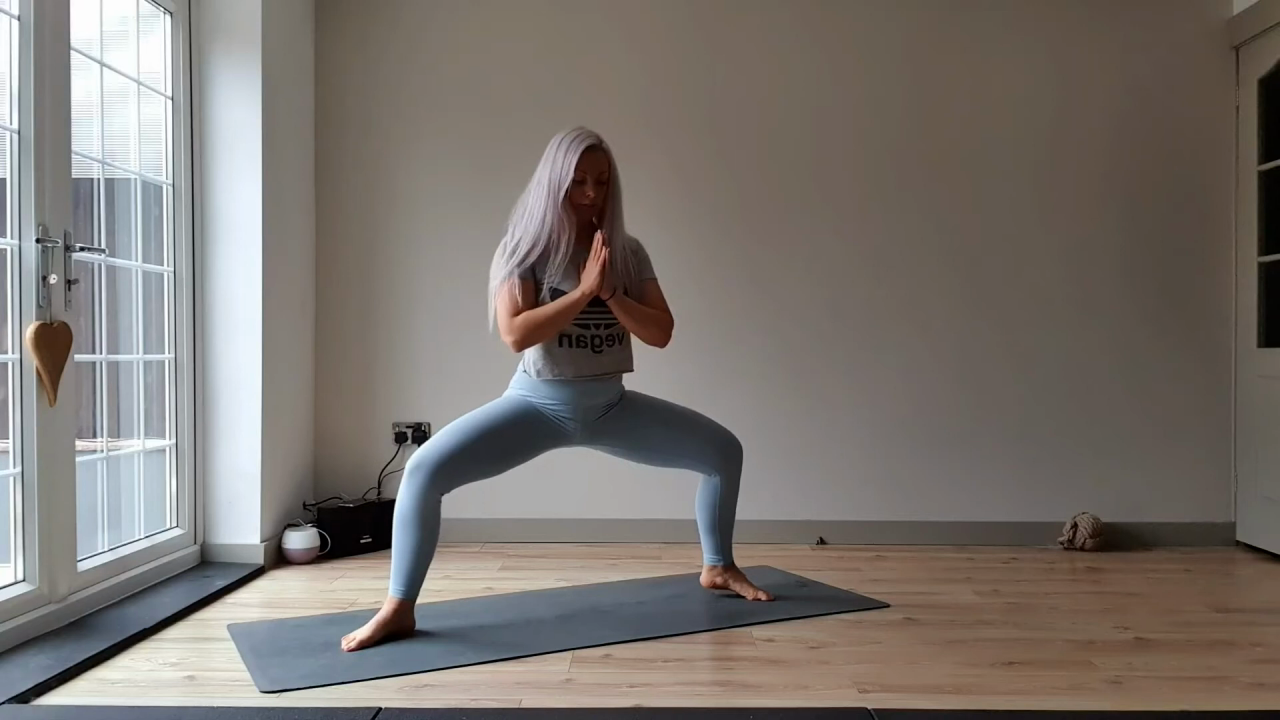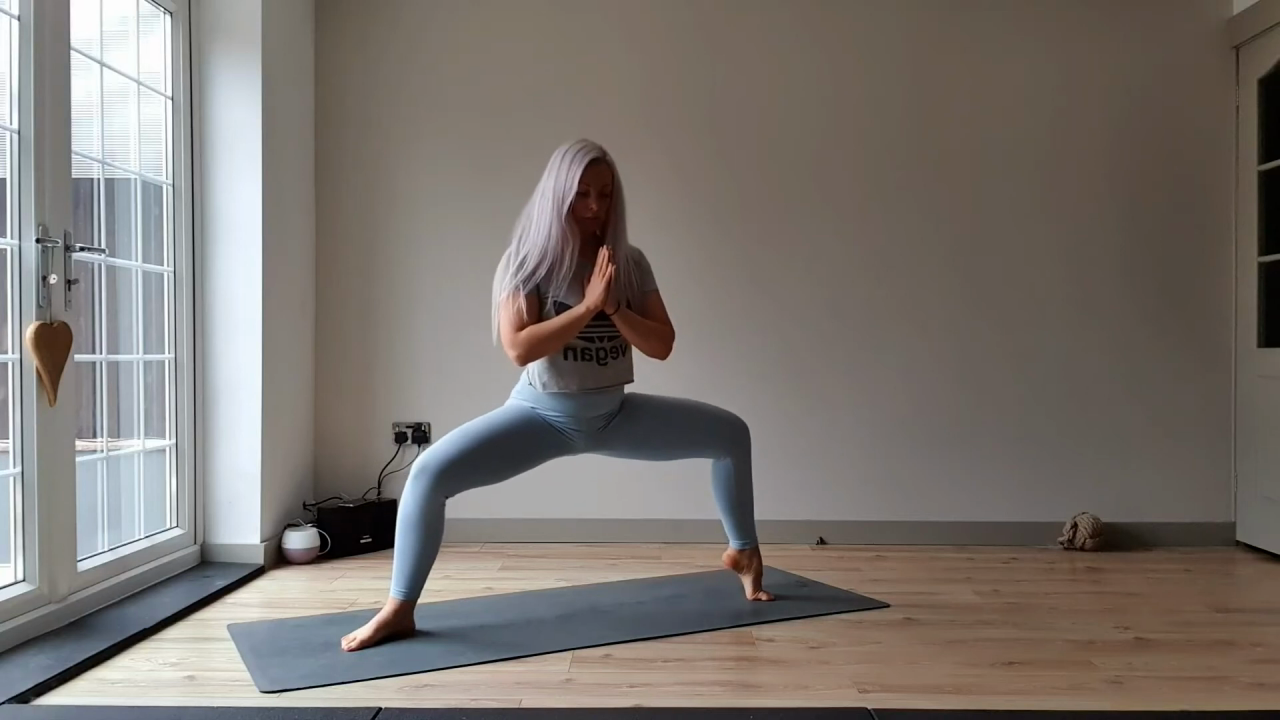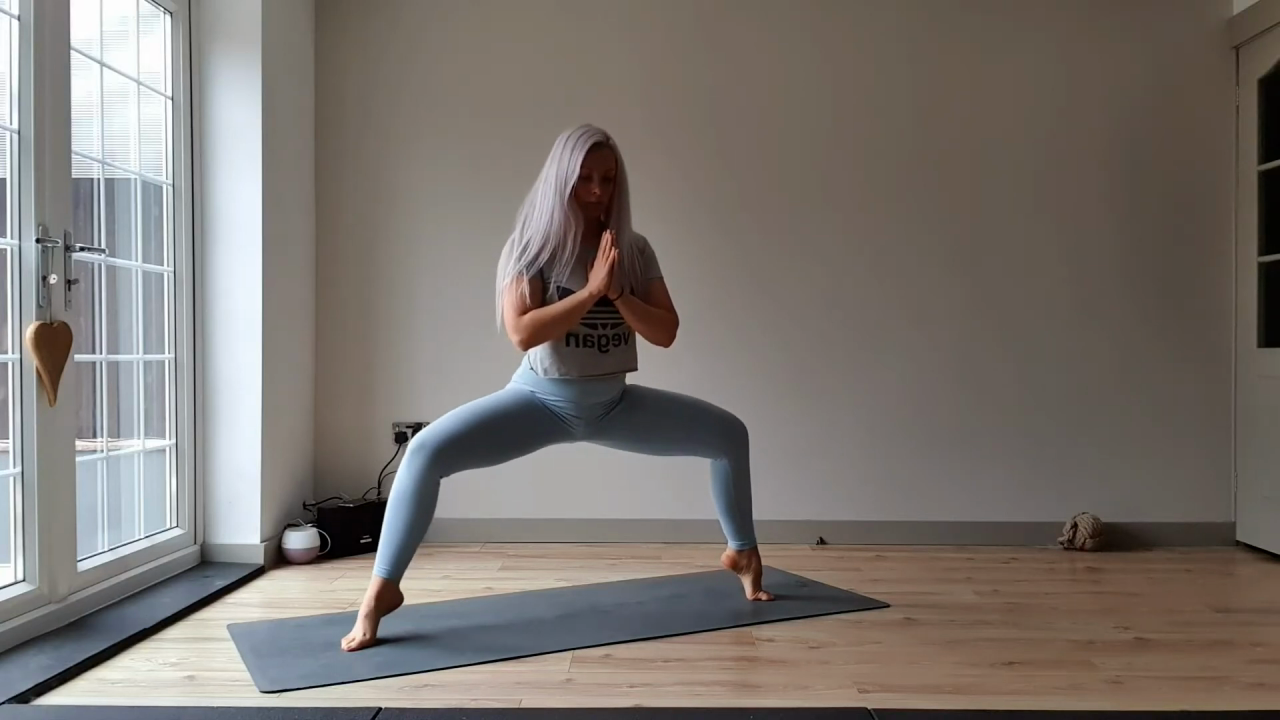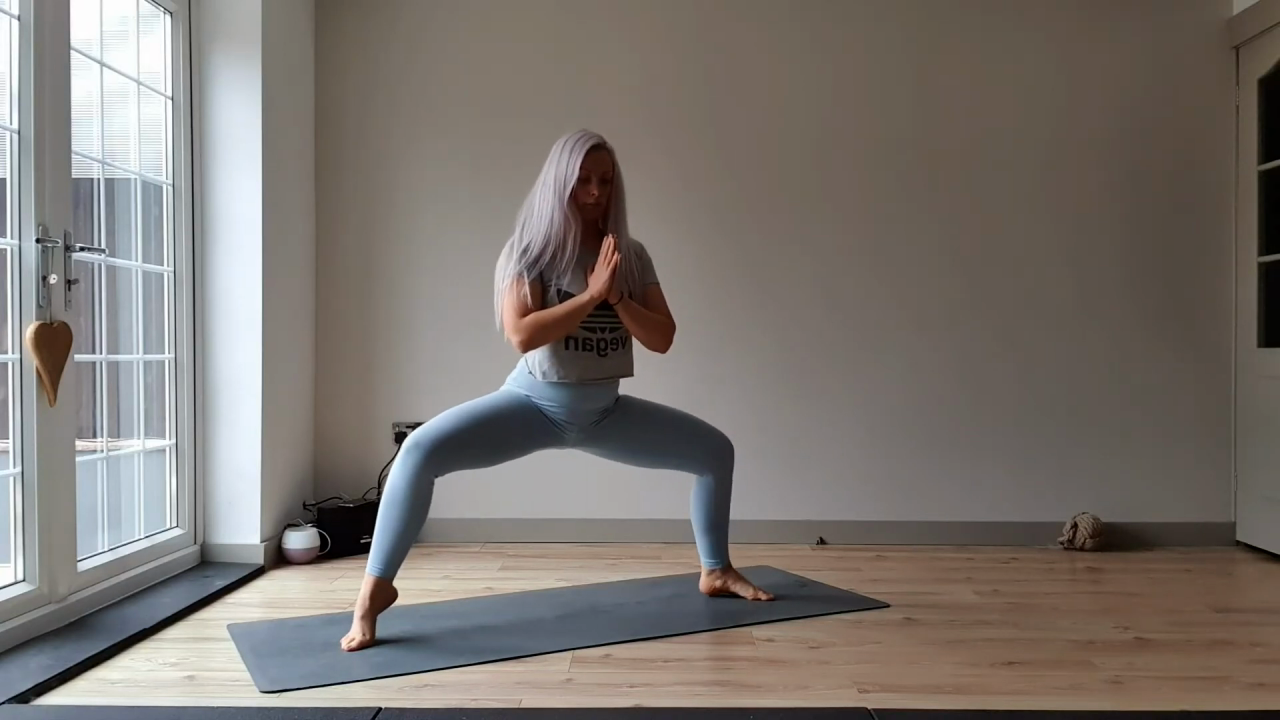
dt=1s
person 1, frame 1
left shoulder: (627, 252)
right shoulder: (526, 249)
left elbow: (661, 333)
right elbow: (515, 334)
left wrist: (611, 294)
right wrist: (584, 291)
left hip: (610, 405)
right hip: (538, 403)
left knee: (724, 450)
right knee: (424, 468)
left ankle: (718, 567)
right ankle: (398, 609)
person 1, frame 2
left shoulder: (630, 263)
right shoulder: (528, 260)
left elbow: (662, 345)
right elbow: (519, 348)
left wrist: (613, 308)
right wrist: (588, 306)
left hip: (613, 412)
right hip: (541, 413)
left knee: (732, 434)
right knee: (430, 471)
left ankle: (743, 552)
right ankle: (399, 609)
person 1, frame 3
left shoulder: (635, 249)
right shoulder: (532, 246)
left elbow: (666, 332)
right elbow: (521, 332)
left wrist: (617, 294)
right wrist: (590, 291)
left hip: (613, 402)
right hip: (542, 399)
left knee: (730, 434)
right knee: (427, 451)
left ankle: (742, 552)
right ankle: (383, 587)
person 1, frame 4
left shoulder: (631, 255)
right shoulder: (529, 249)
left elbow: (662, 338)
right elbow: (521, 334)
left wrist: (618, 298)
right wrist: (591, 294)
left hip: (604, 409)
right hip: (535, 402)
left knee: (716, 450)
right knee: (421, 450)
left ankle: (715, 570)
right ankle: (377, 587)
